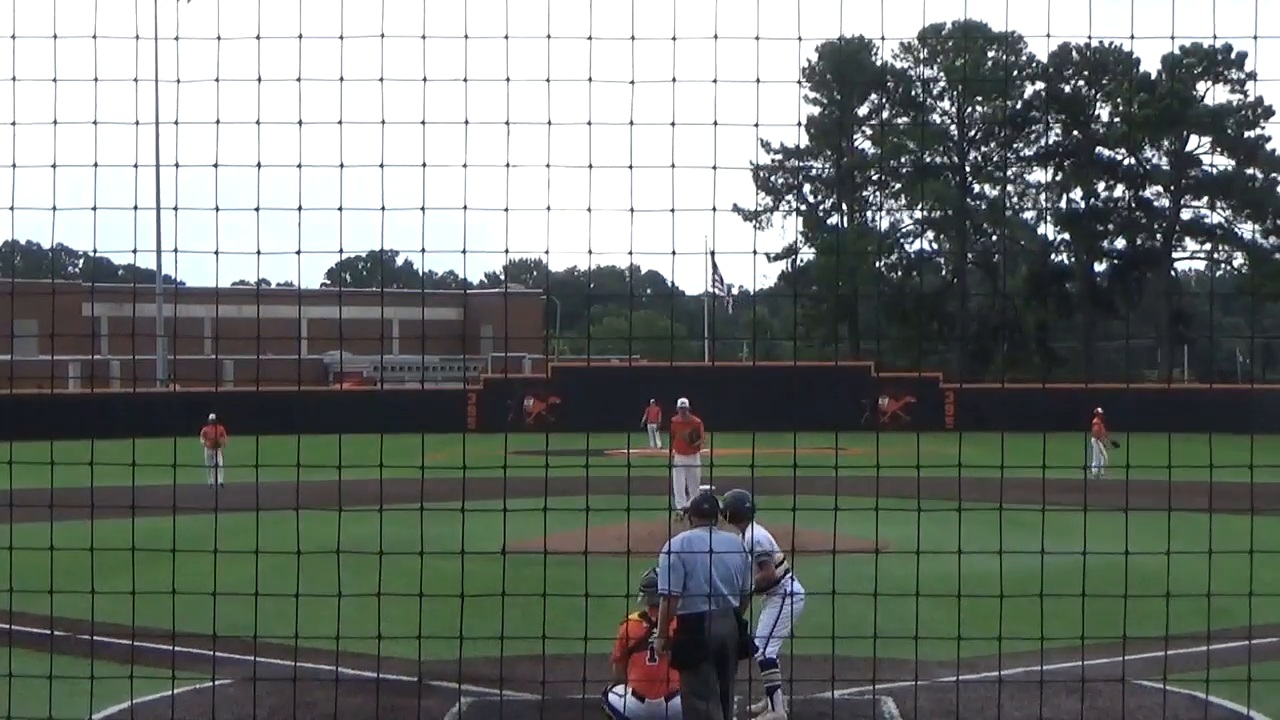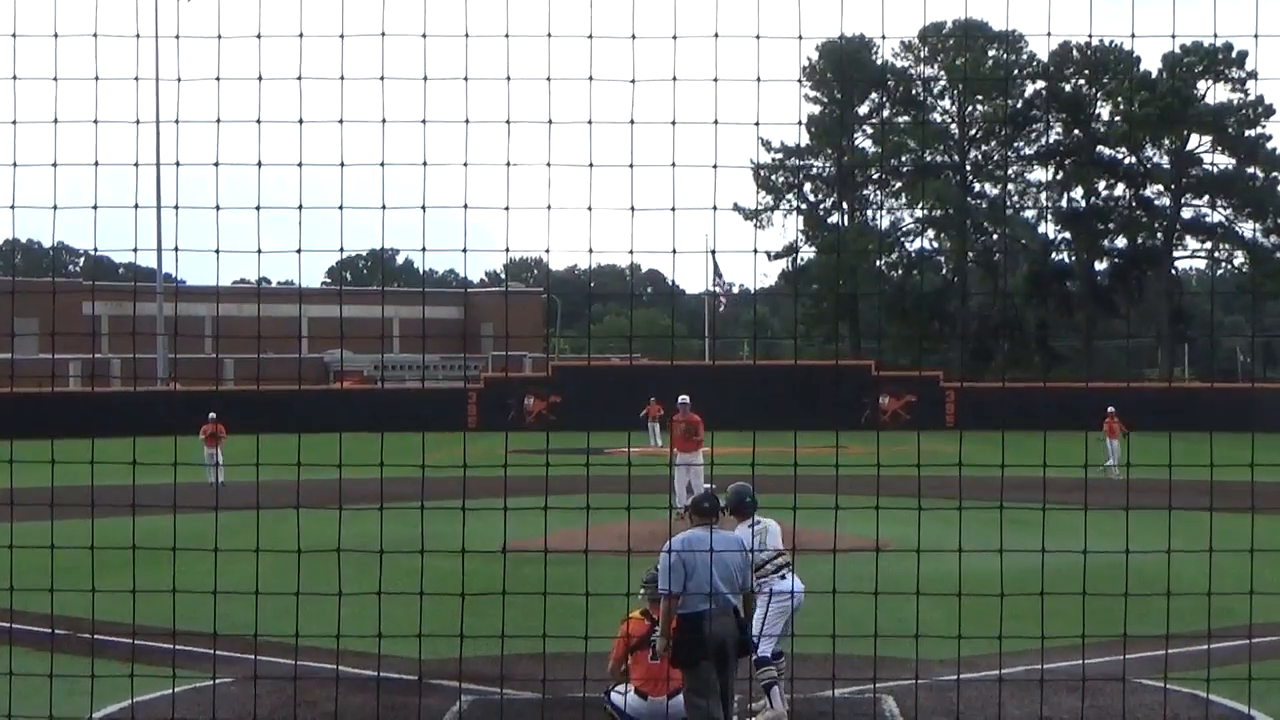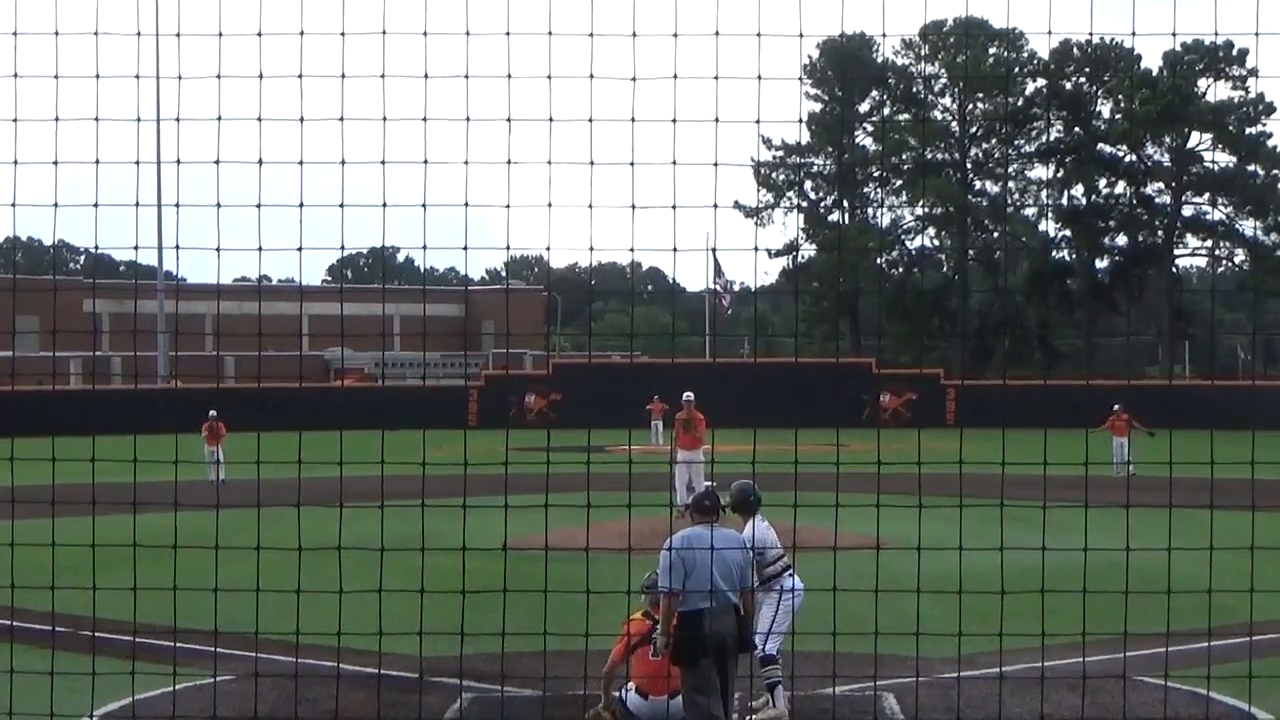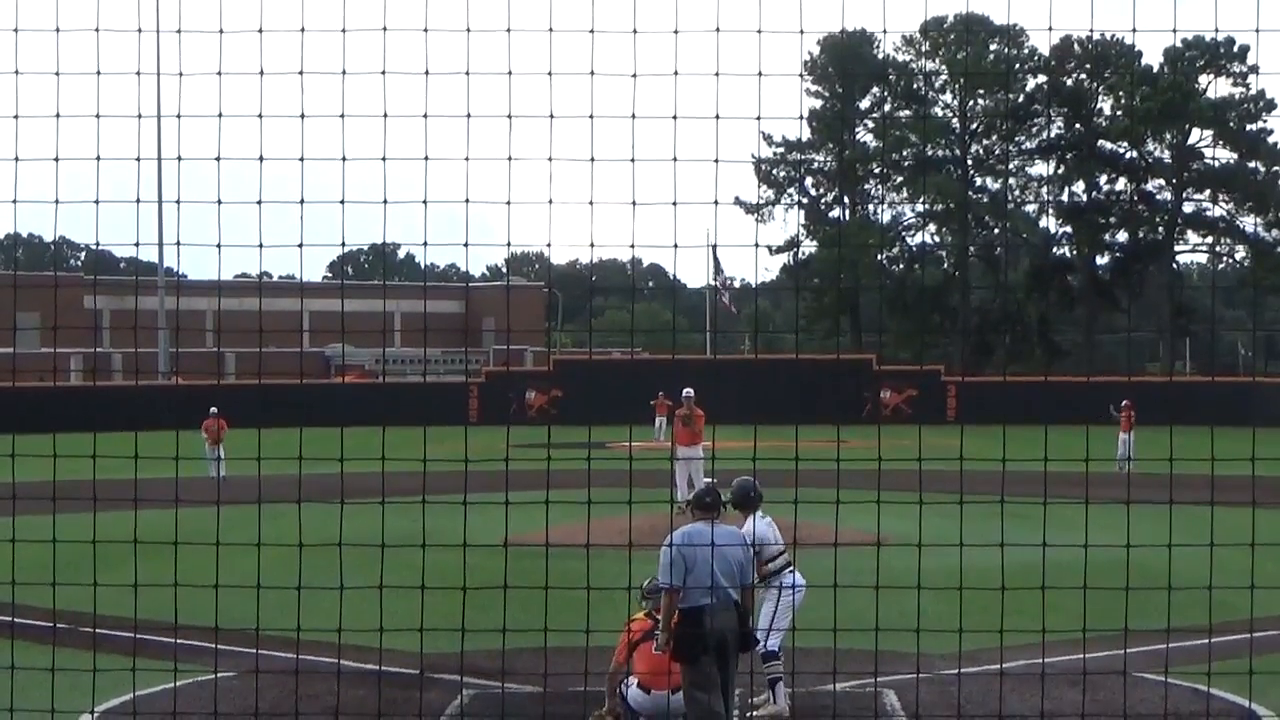
dt=0.5s
person 1, frame 1
left shoulder: (753, 536)
right shoulder: (751, 533)
left elbow: (769, 574)
left hip: (783, 595)
right hip: (779, 594)
left knee: (764, 651)
right knee: (766, 647)
right ankle: (776, 699)
person 1, frame 2
left shoulder: (737, 538)
right shoulder: (771, 524)
right elbow: (784, 556)
left hip: (774, 593)
right hip: (793, 587)
left knee: (759, 650)
right knee: (772, 645)
right ankle: (776, 697)
person 1, frame 3
left shoulder: (752, 532)
right shoulder: (759, 525)
left elbow: (756, 573)
left hip: (780, 591)
right hip: (778, 588)
left knee: (764, 648)
right knee: (766, 642)
right ankle: (776, 695)
person 1, frame 4
left shoulder: (750, 529)
right shoulder: (763, 520)
left elbow: (757, 570)
left hip: (781, 587)
right hip: (787, 583)
left knee: (766, 644)
right knee: (767, 639)
right ankle: (777, 692)
person 2, frame 1
left shoulder: (678, 544)
right shoulder: (736, 543)
left elbow: (669, 597)
right elbow: (745, 594)
left wrist: (662, 635)
left hip: (695, 628)
right hip: (730, 626)
left knee: (701, 698)
right knee: (724, 695)
person 2, frame 2
left shoulder: (678, 544)
right shoulder: (737, 542)
left elbow: (670, 597)
right elbow: (748, 592)
left wrist: (663, 635)
right wrist: (743, 625)
left hip: (695, 626)
right hip: (730, 624)
left knee: (702, 696)
right knee: (724, 692)
person 2, frame 3
left shoulder: (678, 542)
right shoulder: (738, 541)
left elbow: (670, 594)
right elbow: (748, 591)
left wrist: (664, 633)
right wrist: (747, 628)
left hip: (695, 624)
right hip: (730, 622)
left knee: (701, 694)
right knee: (724, 690)
person 2, frame 4
left shoulder: (679, 538)
right shoulder: (738, 537)
left elbow: (671, 591)
right elbow: (747, 588)
left wrist: (664, 629)
right wrist: (745, 624)
left hip: (695, 621)
right hip: (731, 619)
left knee: (702, 691)
right knee: (725, 688)
